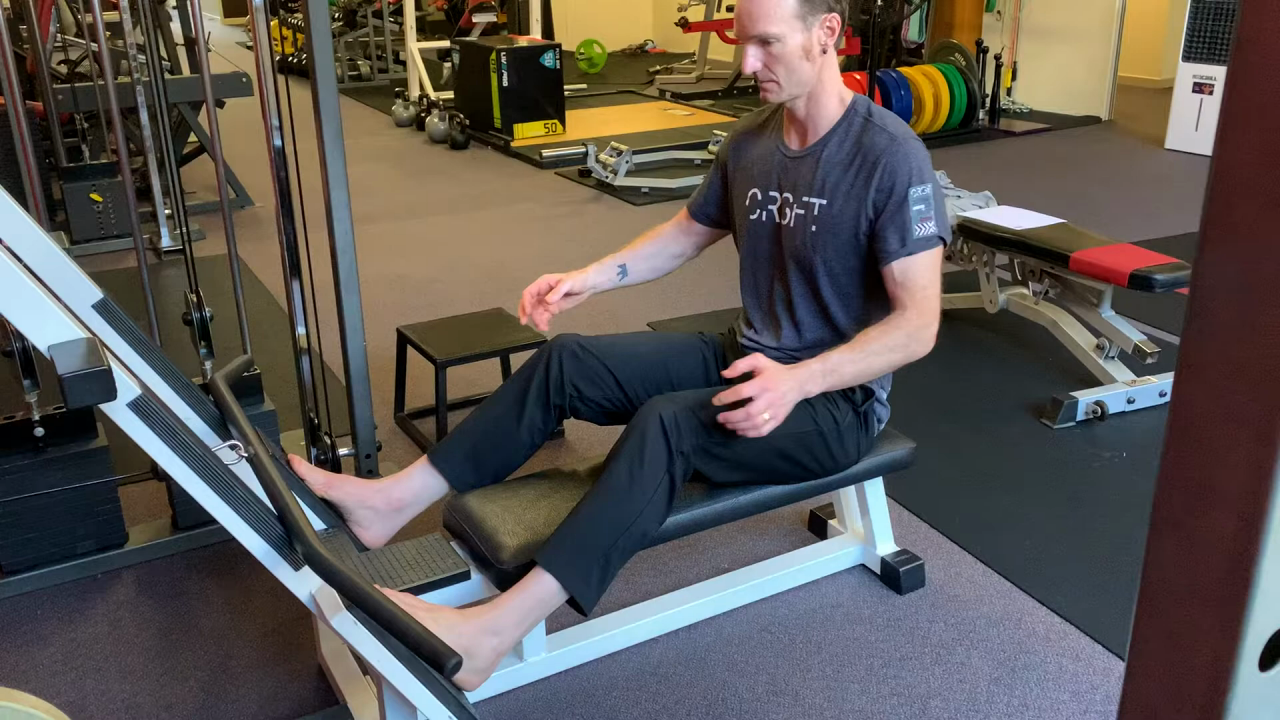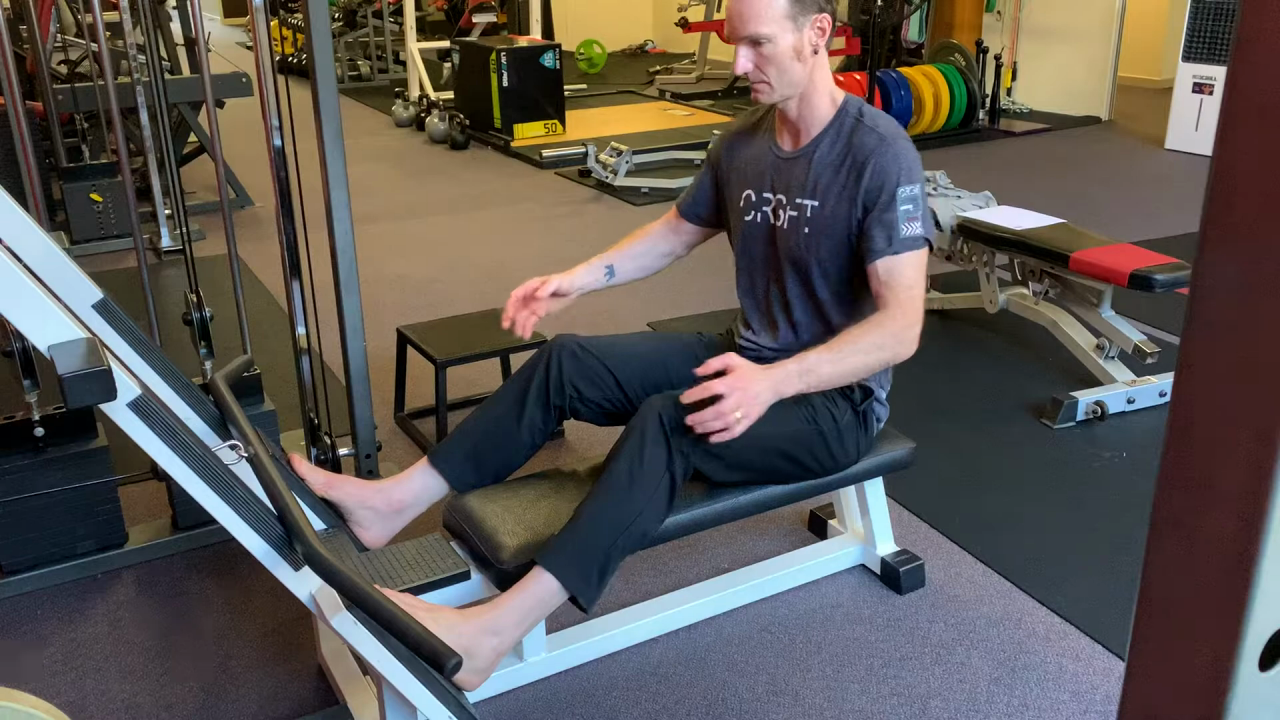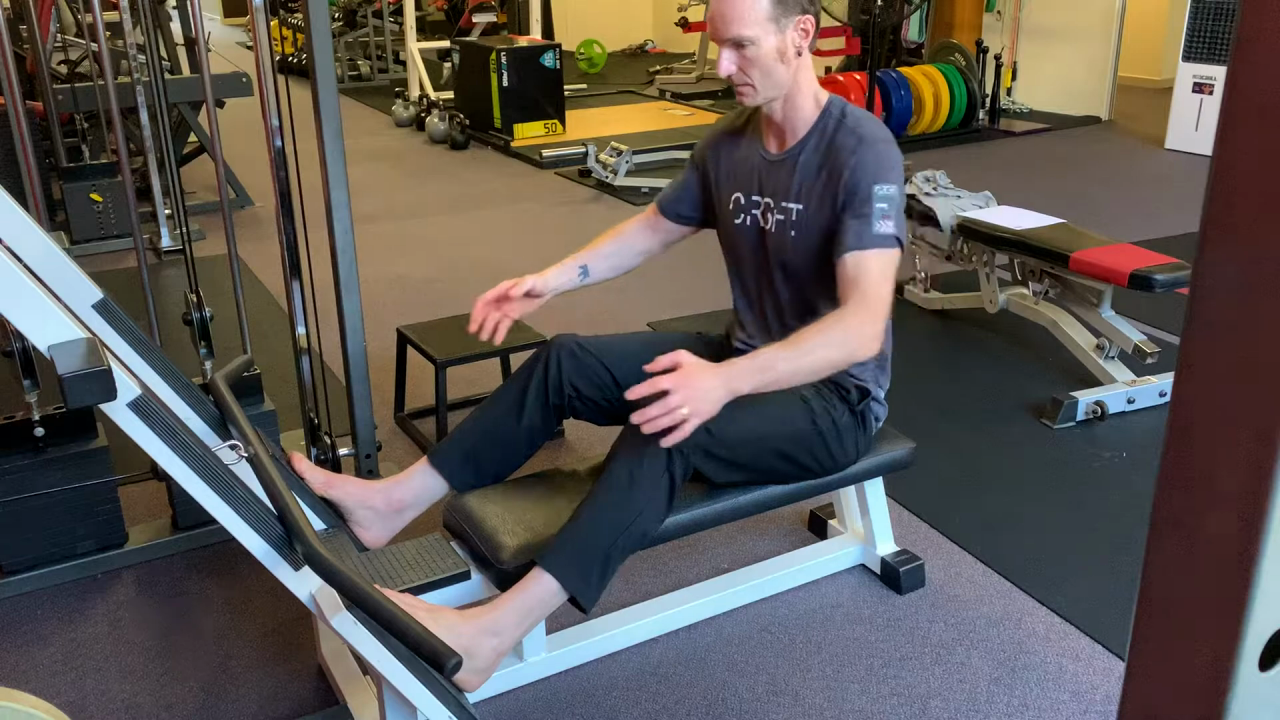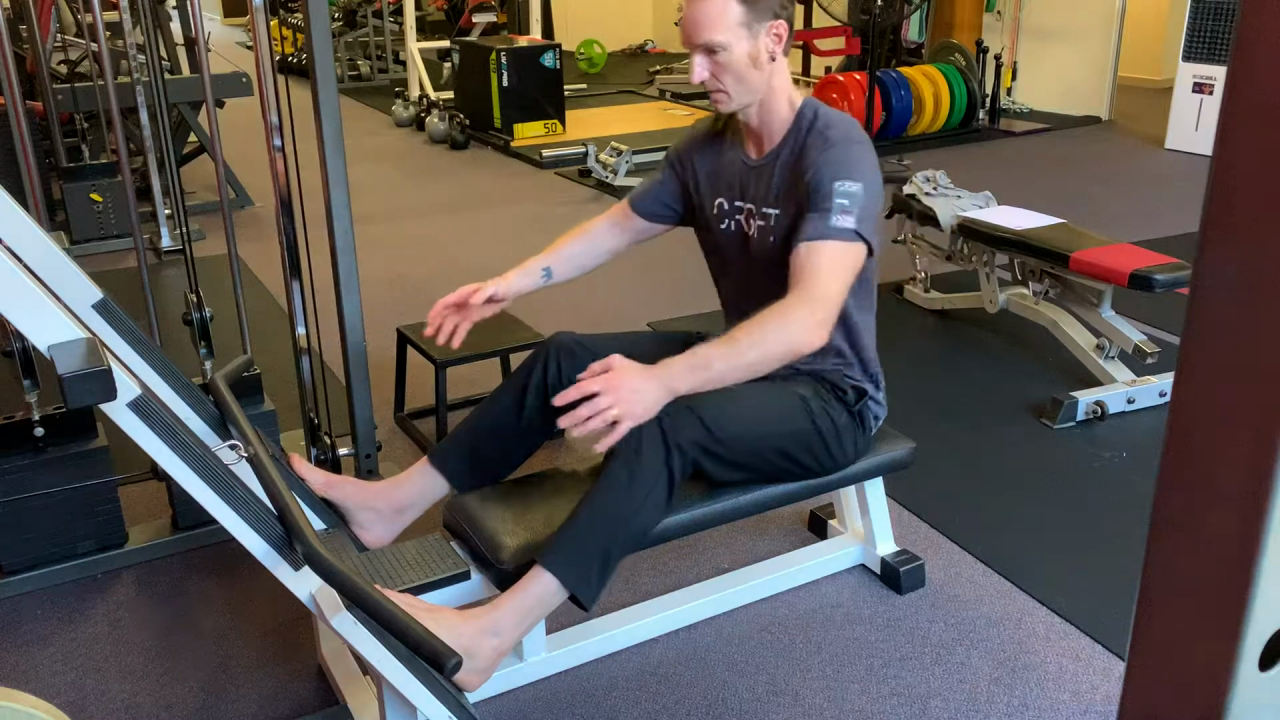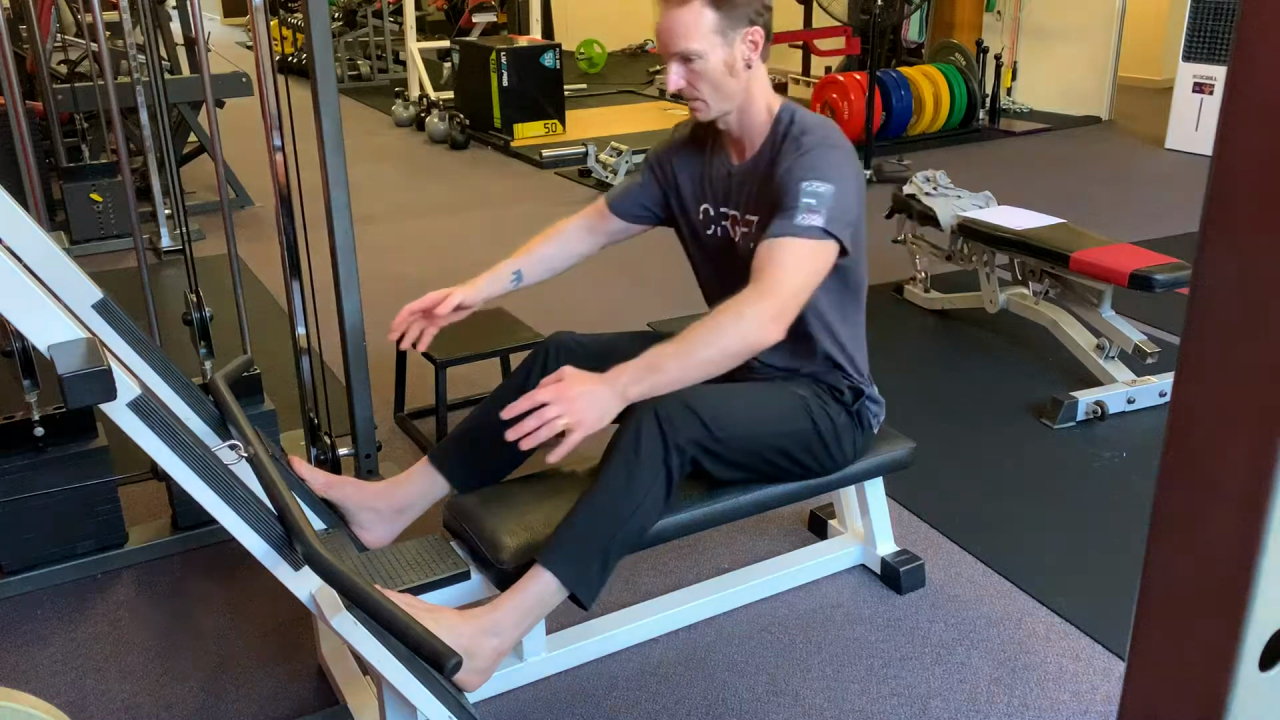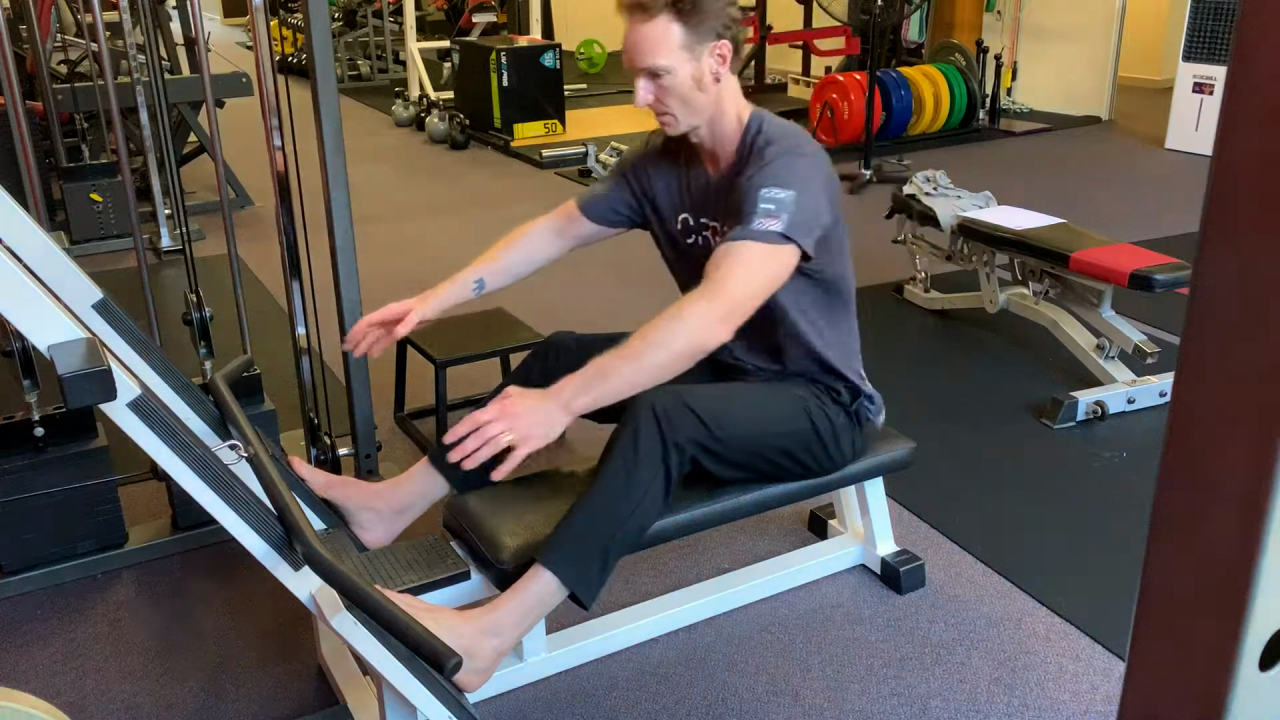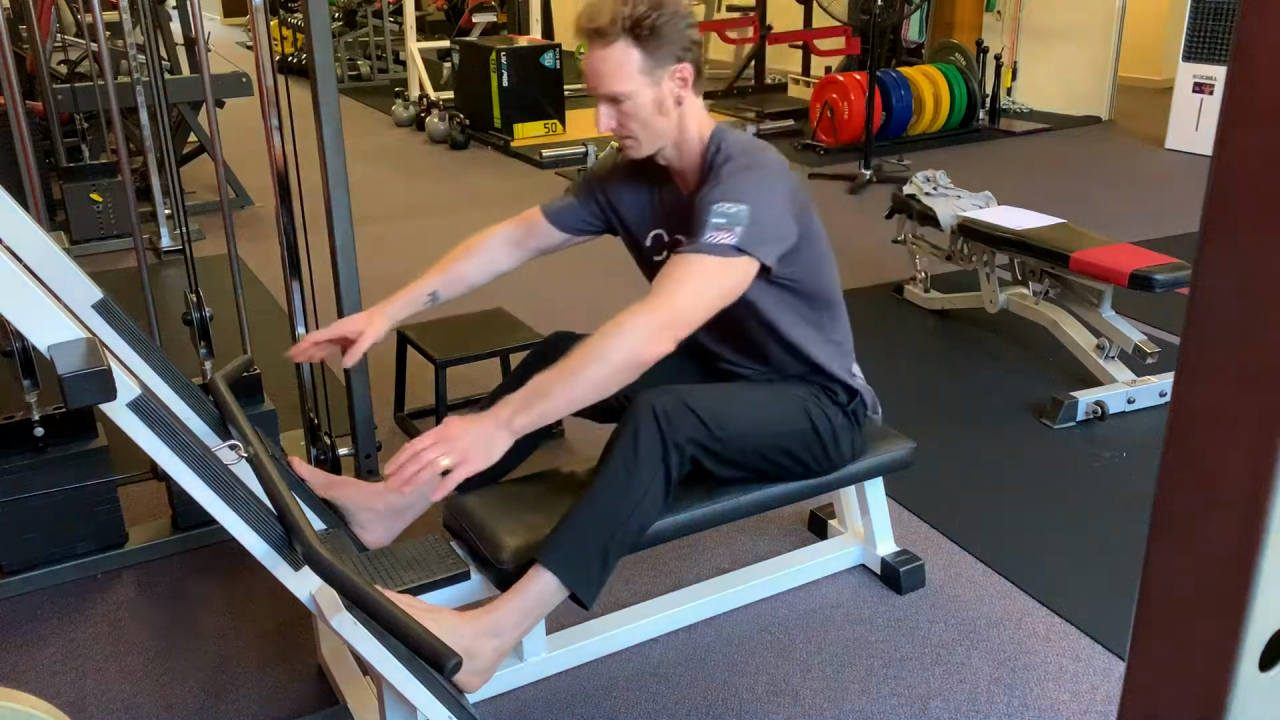
dt=0.1s
person 1, frame 1
left shoulder: (888, 156)
right shoulder: (752, 142)
left elbow: (916, 324)
right elbow: (687, 232)
left wrist: (797, 381)
right wrist: (588, 278)
left hip: (836, 399)
right hip: (753, 360)
left knee: (670, 422)
right knee: (567, 362)
left ankle: (497, 627)
right ankle: (392, 500)
person 1, frame 2
left shoulder: (878, 155)
right shoulder: (744, 143)
left elbow: (899, 326)
right elbow: (676, 231)
left wrist: (775, 381)
right wrist: (576, 279)
left hip: (833, 399)
right hip: (750, 359)
left knee: (667, 422)
right knee: (567, 362)
left ankle: (497, 629)
right ankle: (394, 500)
person 1, frame 3
left shoulder: (859, 152)
right shoulder: (732, 144)
left elbow: (862, 327)
right elbow: (651, 230)
left wrist: (726, 380)
right wrist: (548, 279)
left hip: (833, 400)
right hip: (748, 359)
left knee: (664, 430)
right knee: (566, 362)
left ankle: (497, 627)
right ankle: (394, 500)
person 1, frame 4
left shoulder: (834, 152)
right shoulder: (710, 147)
left elbow: (808, 318)
right elbow: (620, 225)
left wrist: (662, 383)
right wrist: (516, 280)
left hip: (829, 399)
right hip: (743, 360)
left knee: (664, 427)
right knee: (562, 358)
left ankle: (497, 629)
right ankle: (393, 501)
person 1, frame 5
left shoulder: (812, 156)
right shoulder: (687, 152)
left elbow: (768, 315)
right elbow: (587, 228)
left wrist: (613, 391)
right wrist: (478, 288)
left hip: (824, 401)
right hip: (736, 366)
left knee: (665, 416)
right knee: (564, 357)
left ankle: (495, 629)
right ankle: (392, 502)
person 1, frame 6
left shoulder: (785, 167)
right shoulder: (664, 160)
left elbow: (712, 316)
right elbow: (556, 229)
left wrist: (561, 405)
right wrist: (440, 296)
left hip: (820, 402)
right hip: (730, 366)
left knee: (664, 417)
right knee: (561, 355)
left ankle: (495, 630)
right ankle: (392, 502)
person 1, frame 7
left shoulder: (748, 183)
right shoulder: (630, 172)
left elbow: (657, 329)
right elbow: (514, 238)
left wrist: (501, 426)
right wrist: (387, 312)
left hip: (816, 405)
right hip: (723, 370)
left knee: (662, 415)
right knee: (563, 357)
left ankle: (493, 629)
right ankle: (388, 505)
